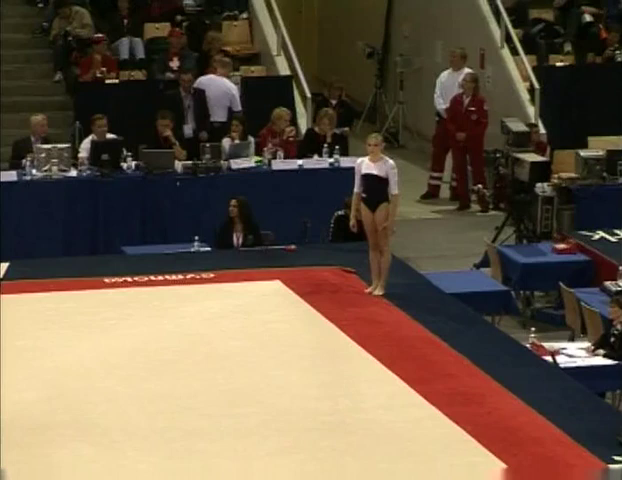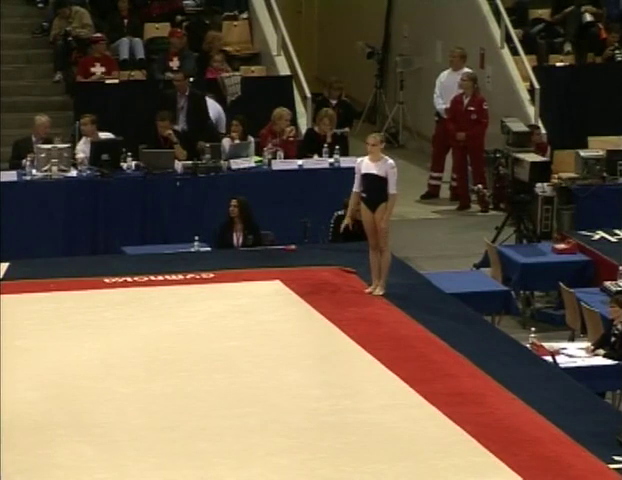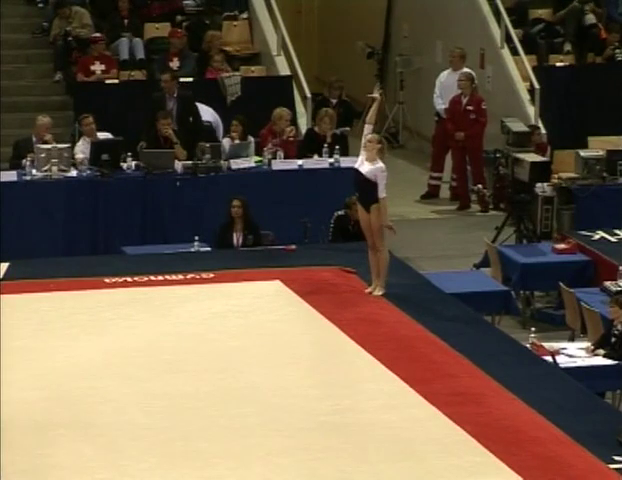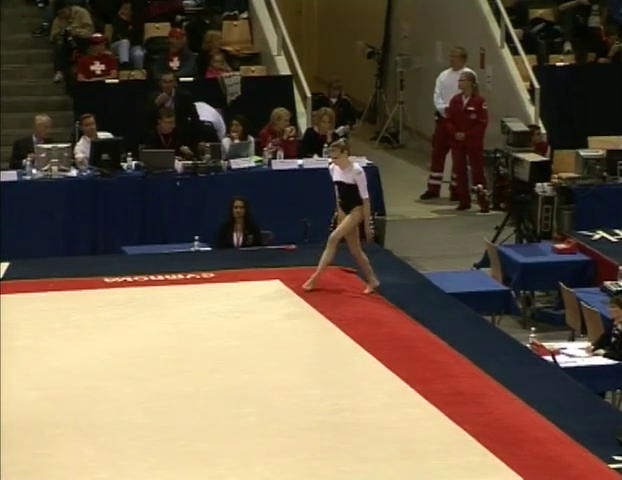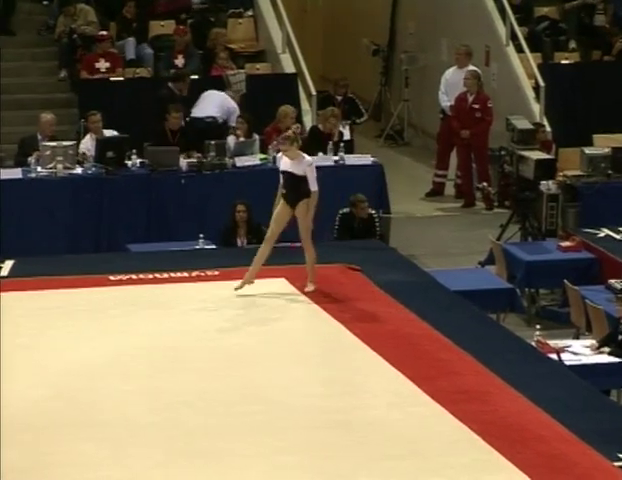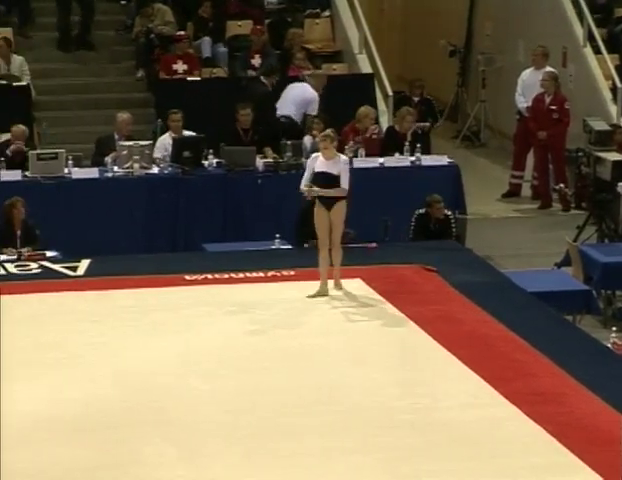
dt=0.7s
person 1, frame 1
left shoulder: (389, 165)
right shoulder: (360, 163)
left elbow: (394, 193)
right elbow: (357, 190)
left wrist: (391, 219)
right wrist: (353, 215)
left hip: (381, 206)
right hip: (366, 205)
left knee: (383, 246)
right knee: (372, 246)
left ankle: (382, 284)
right ankle: (374, 282)
person 1, frame 2
left shoulder: (388, 164)
right shoulder: (361, 163)
left elbow: (392, 193)
right elbow: (356, 190)
left wrist: (386, 219)
right wrist: (348, 216)
left hip: (381, 205)
right hip: (366, 205)
left knee: (382, 246)
right knee: (372, 245)
left ankle: (382, 284)
right ankle: (374, 282)
person 1, frame 3
left shoulder: (380, 168)
right shoulder: (362, 156)
left elbow: (382, 195)
right elbow: (368, 124)
left wrist: (385, 219)
right wrist: (376, 102)
left hip: (374, 206)
right hip: (361, 204)
left knee: (379, 246)
right knee: (370, 245)
left ankle: (381, 284)
right ankle: (374, 282)
person 1, frame 4
left shoulder: (357, 170)
right shoulder: (333, 169)
left elbow: (365, 198)
left wrist: (367, 225)
right wrist: (338, 216)
left hip: (356, 210)
right hip: (343, 210)
left knee: (333, 238)
right knee: (355, 250)
left ankle: (315, 278)
right ankle: (372, 280)
person 1, frame 5
left shoulder: (306, 162)
right shoulder: (281, 158)
left elbow: (314, 190)
left wrist: (310, 216)
right wrist: (278, 203)
left hip: (302, 202)
right hip: (286, 200)
left knee: (306, 241)
right knee: (269, 238)
left ankle: (311, 281)
right ankle: (249, 277)
person 1, frame 6
left shoulder: (342, 161)
right shoulder: (314, 159)
left elbow: (344, 190)
right elbow: (304, 184)
left wrist: (322, 191)
right wrist: (306, 190)
left hip: (337, 203)
right hip: (320, 203)
left knee: (335, 243)
right knee: (323, 244)
left ankle: (336, 277)
right ankle: (323, 286)
person 2, frame 1
right shoulder: (444, 75)
right elbow: (437, 95)
right wrist: (444, 109)
right hip: (443, 117)
right knee: (437, 152)
left ankle: (456, 189)
right ankle: (433, 188)
person 2, frame 2
right shoulder: (444, 75)
right elbow: (437, 95)
right wrist: (443, 109)
right hip: (443, 117)
right knee: (437, 152)
left ankle: (456, 189)
right ankle: (433, 188)
person 2, frame 3
left shoulder: (469, 75)
right shoulder: (443, 75)
right elbow: (436, 95)
right wrist: (443, 109)
right hip: (442, 117)
right knee: (437, 152)
right ankle: (433, 188)
person 2, frame 4
right shoulder: (444, 75)
right elbow: (437, 94)
right wrist: (443, 108)
right hip: (443, 117)
right knee: (437, 152)
right ankle: (433, 188)
person 2, frame 5
right shoulder: (449, 72)
right elbow: (442, 92)
right wrist: (449, 106)
right hip: (448, 115)
right knee: (442, 150)
left ankle: (461, 187)
right ankle: (438, 185)
person 2, frame 6
right shoulder: (525, 74)
right elbow: (518, 93)
right wrist: (525, 107)
right hip: (524, 116)
right knee: (518, 151)
left ankle: (537, 188)
right ankle: (515, 187)
person 3, frame 1
left shoulder: (480, 101)
right shoulder: (456, 99)
left elbow: (483, 123)
right elbow: (449, 120)
left wrist: (467, 135)
right wrist: (455, 133)
left hip: (474, 142)
right hip: (457, 141)
left knee: (478, 170)
right knee: (460, 171)
left ankle: (483, 202)
right ankle: (464, 201)
person 3, frame 2
left shoulder: (480, 101)
right shoulder: (456, 100)
left elbow: (483, 123)
right elbow: (450, 120)
left wrist: (467, 134)
right wrist: (455, 133)
left hip: (475, 142)
right hip: (457, 141)
left knee: (478, 170)
right knee: (460, 170)
left ankle: (483, 202)
right ankle: (464, 201)
person 3, frame 3
left shoulder: (478, 101)
right shoulder: (454, 100)
left elbow: (482, 123)
right elbow: (449, 120)
left wrist: (466, 134)
right wrist: (454, 133)
left hip: (473, 142)
right hip: (456, 141)
left knee: (477, 170)
right knee: (459, 171)
left ankle: (483, 202)
right ankle: (464, 201)
person 3, frame 4
left shoulder: (479, 101)
right shoulder: (455, 100)
left elbow: (483, 123)
right elbow: (449, 120)
left wrist: (466, 135)
right wrist: (454, 133)
left hip: (474, 142)
right hip: (456, 141)
left knee: (477, 170)
right knee: (459, 170)
left ankle: (483, 202)
right ankle: (464, 200)
person 3, frame 5
left shoulder: (484, 99)
right shoulder: (460, 98)
left elbow: (488, 121)
right elbow: (454, 118)
left wrist: (471, 132)
right wrist: (459, 131)
left hip: (479, 140)
right hip: (461, 139)
left knee: (482, 168)
right knee: (464, 168)
left ankle: (488, 199)
right ankle: (469, 198)
person 3, frame 6
left shoulder: (561, 100)
right shoulder: (537, 99)
left elbow: (565, 122)
right elbow: (531, 119)
left wrist: (548, 133)
right wrist: (537, 132)
left hip: (556, 140)
right hip: (539, 140)
left knee: (559, 169)
right knee: (541, 169)
left ankle: (565, 201)
right ankle: (545, 200)
